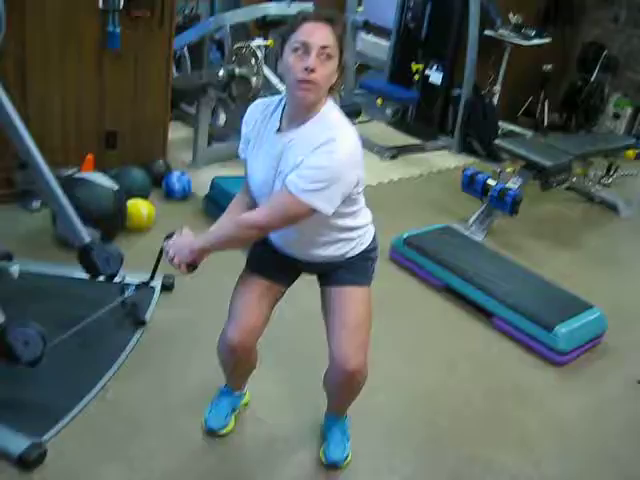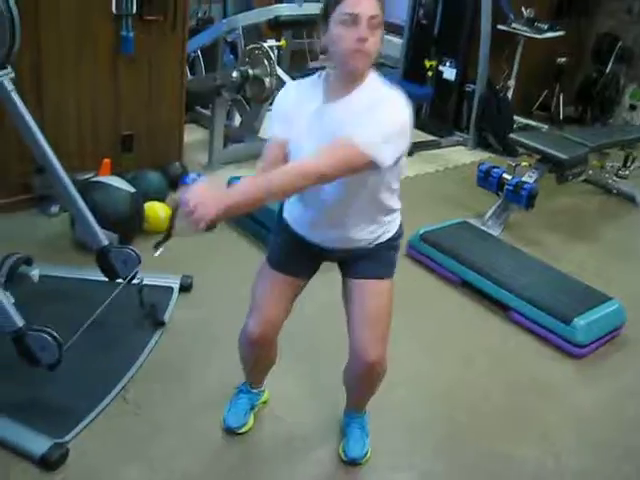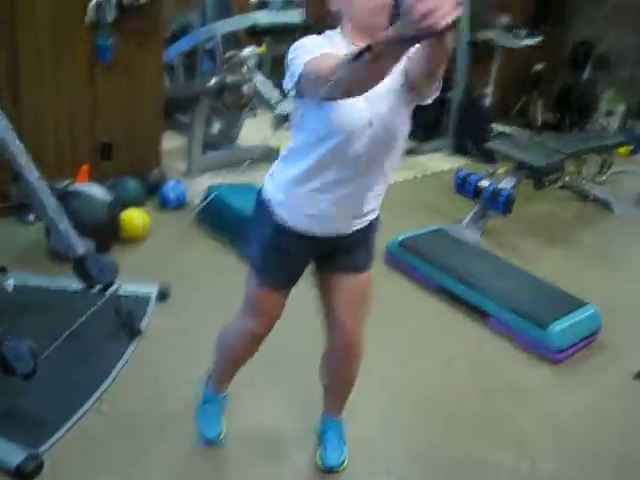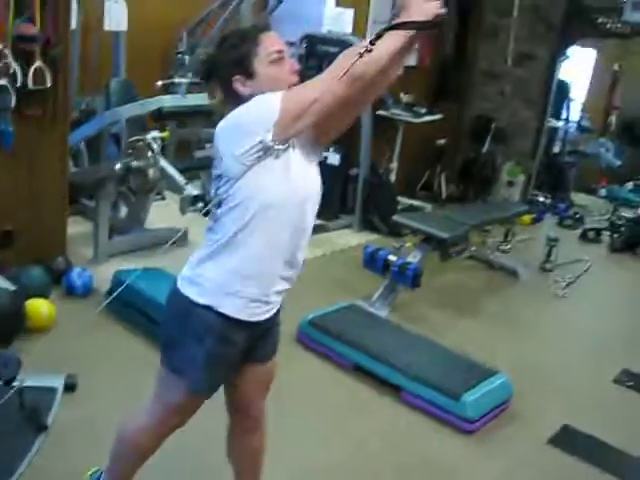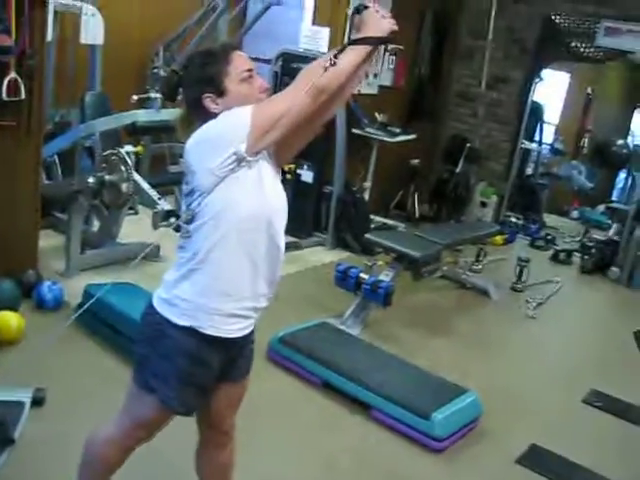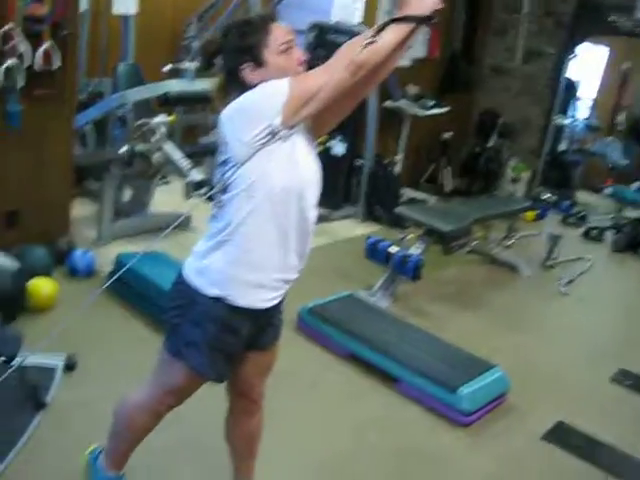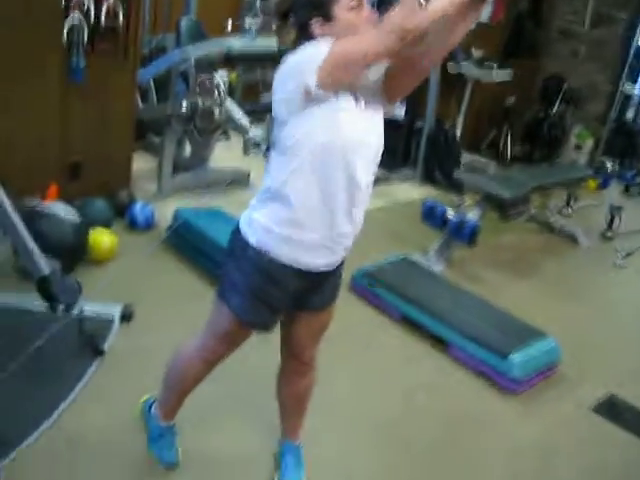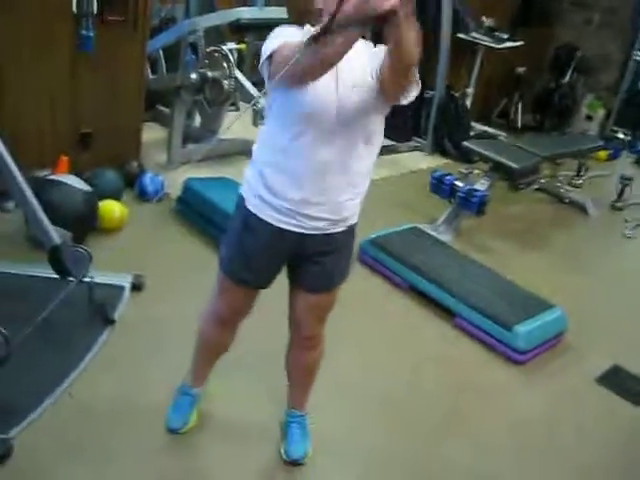
dt=0.3s
person 1, frame 1
left shoulder: (338, 146)
right shoulder: (259, 113)
left elbow: (263, 220)
right elbow: (250, 196)
left wrist: (198, 246)
right wrist: (201, 241)
left hip: (344, 252)
right hip: (281, 242)
left knee: (350, 365)
right knee: (236, 340)
left ankle: (336, 418)
right ankle: (234, 390)
person 1, frame 2
left shoulder: (391, 109)
right shoulder: (294, 94)
left elbow: (316, 172)
right elbow: (268, 170)
left wrist: (226, 198)
right wrist: (226, 199)
left hip: (369, 241)
right hip: (301, 228)
left knee: (370, 357)
right knee: (258, 330)
left ankle: (355, 415)
right ankle: (252, 389)
person 1, frame 3
left shoulder: (410, 60)
right shoulder: (309, 53)
left elbow: (427, 73)
right elbow: (346, 80)
right wrist: (391, 42)
left hip: (355, 226)
right hip: (289, 215)
left knee: (348, 340)
right knee: (253, 327)
left ankle: (332, 420)
right ankle: (215, 390)
person 1, frame 4
left shoulder: (300, 131)
right shoulder: (244, 123)
left elbow: (361, 90)
right elbow: (343, 78)
left hip: (260, 311)
right hip: (209, 308)
left knee: (249, 416)
right knee: (168, 415)
person 1, frame 5
left shoulder: (260, 149)
right shoulder: (214, 140)
left elbow: (322, 106)
right elbow: (312, 91)
left wrist: (368, 45)
left hip: (235, 328)
right hip: (187, 326)
left knee: (219, 430)
right knee: (136, 428)
person 1, frame 6
left shoulder: (294, 123)
right shoulder: (249, 112)
left elbow: (361, 80)
right elbow: (350, 66)
left hip: (264, 298)
right hip: (218, 296)
left knee: (249, 398)
right knee: (164, 394)
person 1, frame 7
left shoulder: (372, 84)
right shoulder: (302, 68)
left elbow: (423, 50)
left hip: (325, 257)
right hip: (269, 249)
left knee: (302, 356)
right knee: (214, 348)
right ankle: (160, 414)
person 1, frame 8
left shoulder: (380, 63)
right shoulder: (288, 42)
left elbow: (404, 62)
right elbow: (301, 68)
left hip: (331, 230)
right hip: (265, 215)
left knee: (308, 332)
right knee: (225, 313)
left ankle: (296, 416)
right ankle: (192, 387)
